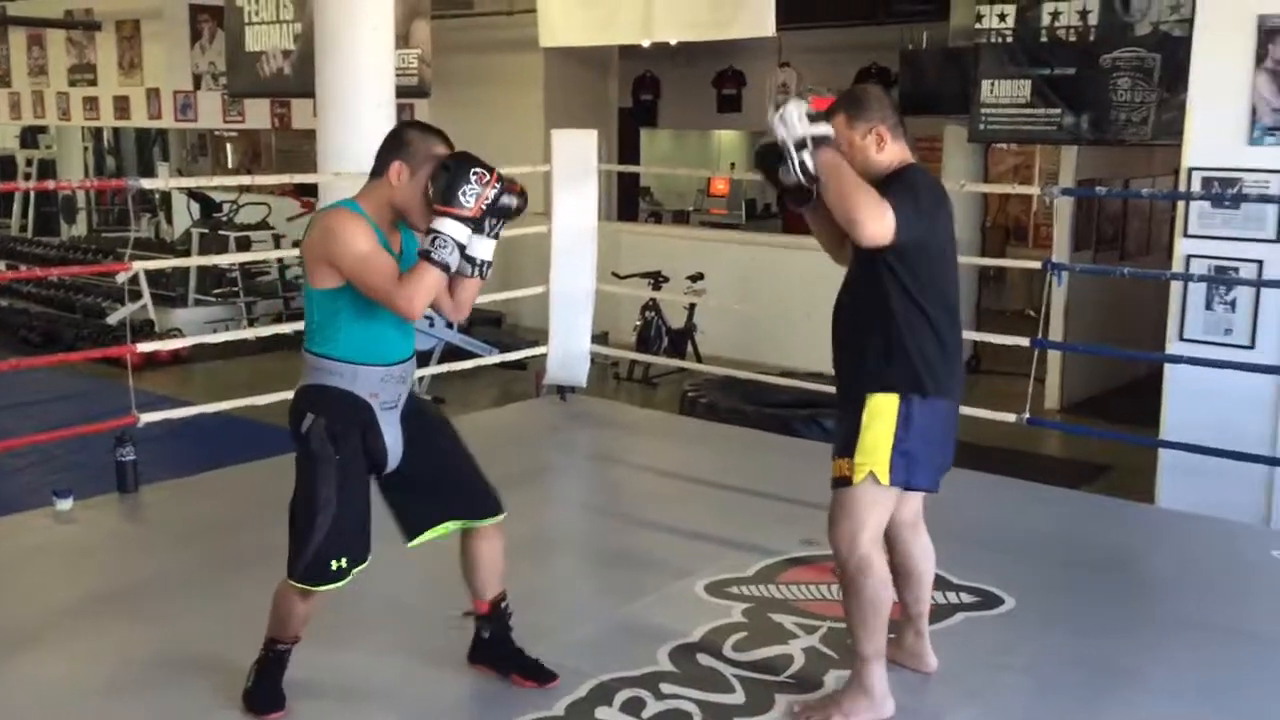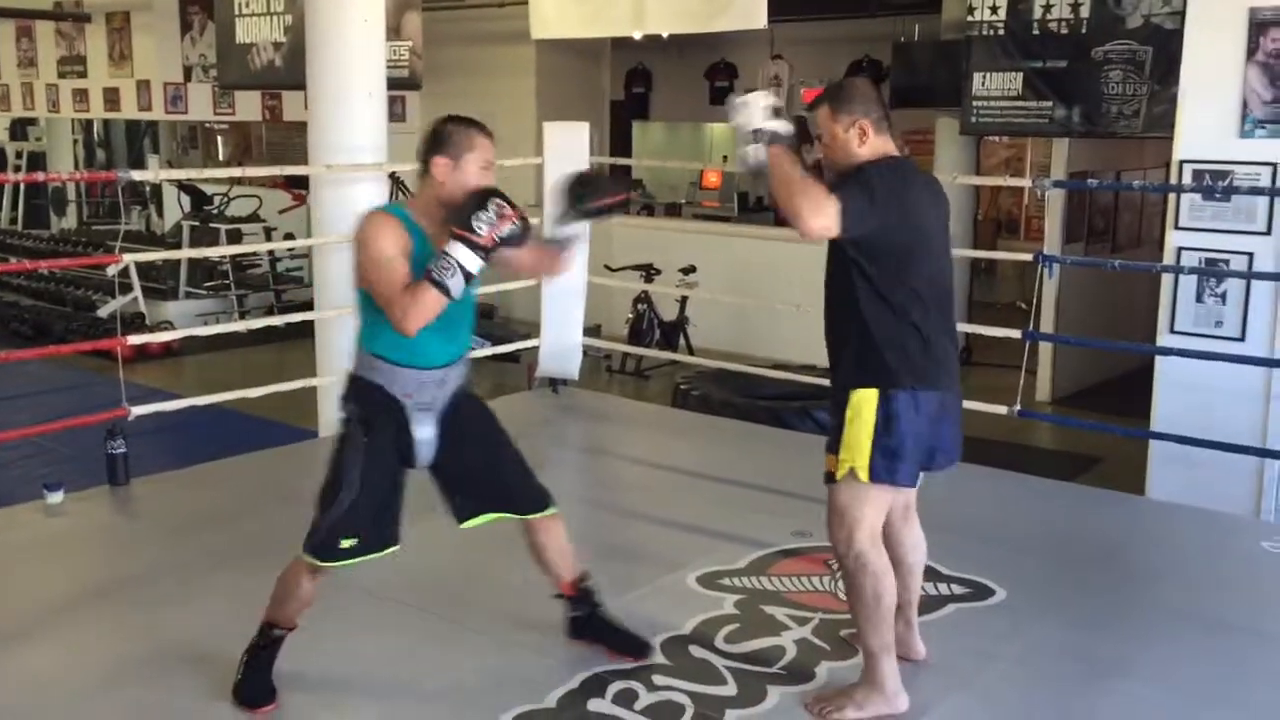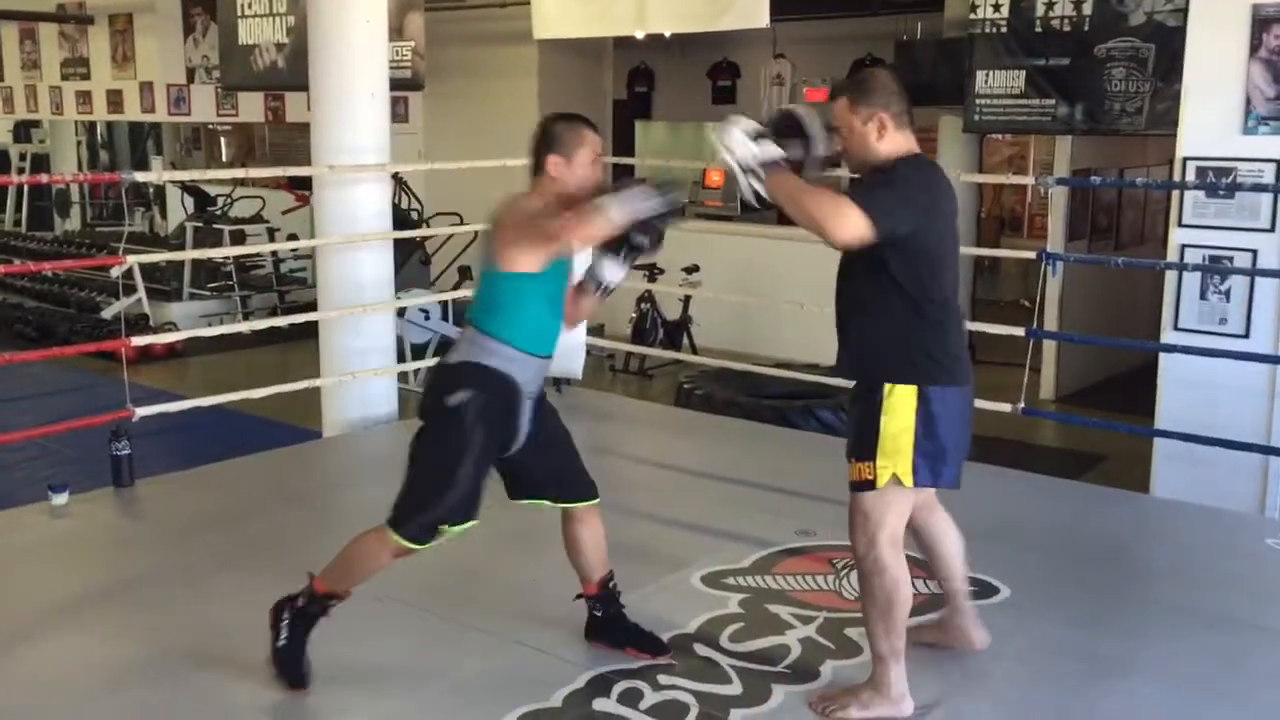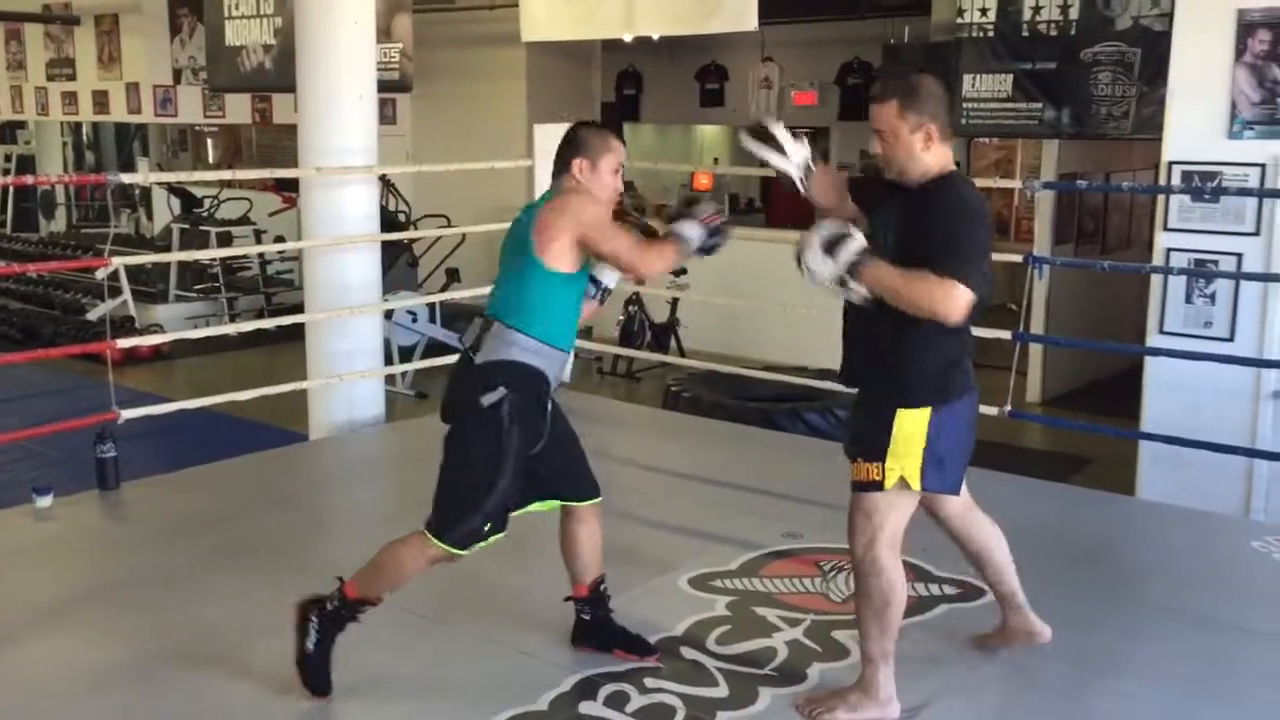
dt=0.2s
person 1, frame 1
left shoulder: (913, 188)
right shoulder: (900, 191)
left elbow: (868, 229)
right elbow: (851, 249)
left wrist: (816, 150)
right wrist: (804, 180)
left hip: (898, 392)
right hip: (909, 387)
left knee: (854, 534)
right knee: (901, 520)
right ankle: (914, 642)
person 1, frame 2
left shoulder: (877, 182)
right shoulder: (916, 185)
left elbow: (813, 219)
left wrist: (770, 145)
right wrist: (785, 164)
left hip: (888, 386)
right hip: (923, 380)
left knee: (854, 530)
right knee: (897, 510)
right ankle: (905, 631)
person 1, frame 3
left shoulder: (909, 184)
right shoulder: (914, 181)
left elbow: (840, 225)
right elbow: (849, 219)
left wrist: (767, 167)
right wrist: (799, 163)
left hip: (907, 385)
right hip: (924, 376)
left knee: (874, 533)
right knee: (920, 506)
right ankle: (960, 621)
person 1, frame 4
left shoulder: (960, 210)
right shoulder: (904, 189)
left elbow: (947, 303)
right elbow: (849, 209)
left wrist: (861, 263)
right wrist: (801, 166)
left hip: (917, 400)
right hip: (899, 389)
left knee: (872, 538)
right knee: (954, 507)
right ankle: (1021, 619)
person 2, frame 1
left shoulder: (409, 233)
right shoulder: (338, 227)
left elbow: (455, 310)
right elbow: (408, 302)
left wrist: (481, 230)
right wrist: (454, 220)
left hip: (399, 404)
right hip: (338, 413)
left knee: (483, 513)
right knee: (318, 568)
left ankle: (492, 641)
right ankle: (271, 664)
person 2, frame 2
left shoulder: (464, 224)
right shoulder: (383, 230)
left elbow: (542, 264)
right elbow: (408, 319)
left wrist: (576, 217)
right wrist: (468, 246)
left hip: (448, 400)
right hip: (381, 407)
left knee: (536, 507)
right knee: (329, 548)
left ankle: (586, 615)
right ankle: (263, 652)
person 2, frame 3
left shoulder: (551, 218)
right shoulder: (539, 218)
left elbow: (568, 316)
right elbow: (582, 227)
left wrist: (615, 262)
right wrist: (642, 198)
left hip: (516, 391)
right hip: (475, 388)
left knee: (580, 500)
right knee: (412, 531)
left ankle: (605, 616)
right ankle: (298, 614)
person 2, frame 4
left shoulder: (551, 221)
right shoulder: (573, 209)
left elbow: (566, 311)
right elbow: (648, 261)
left wrist: (610, 269)
right wrist: (692, 230)
left hip: (523, 386)
right hip: (501, 387)
left knee: (583, 500)
right knee: (450, 536)
left ankle: (593, 621)
right ankle: (329, 614)
